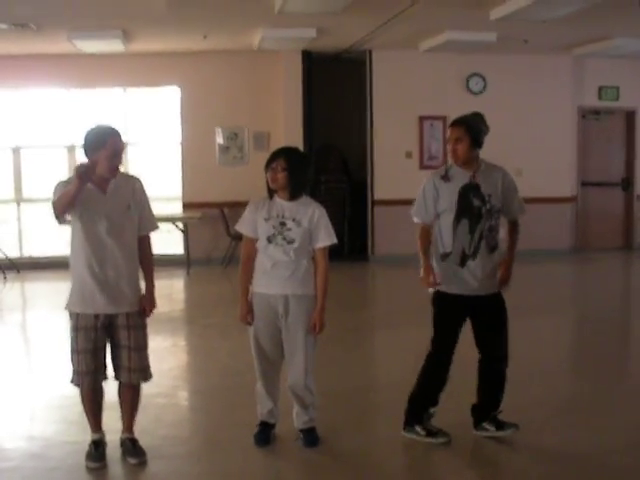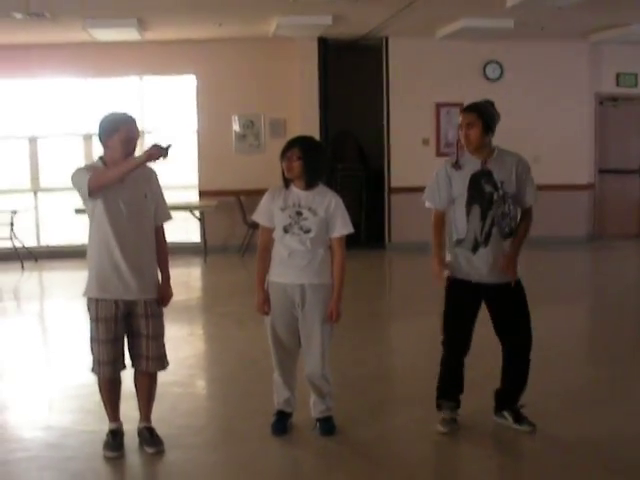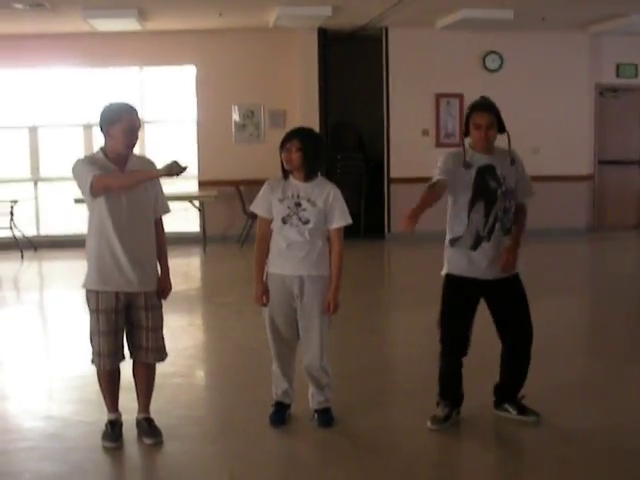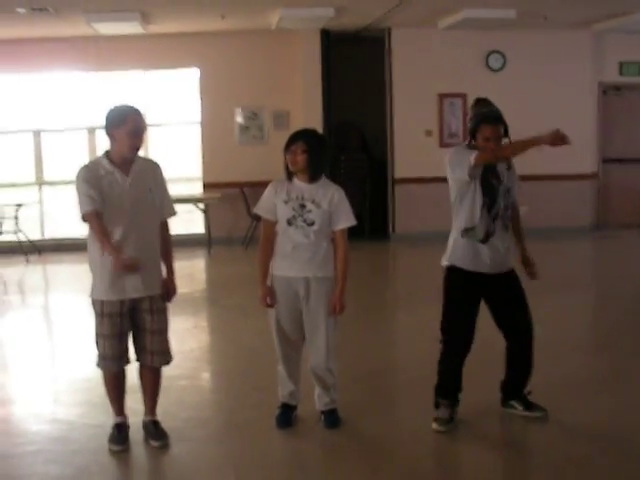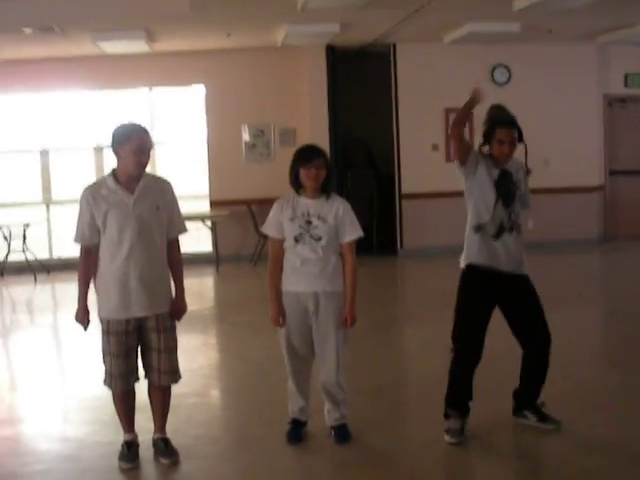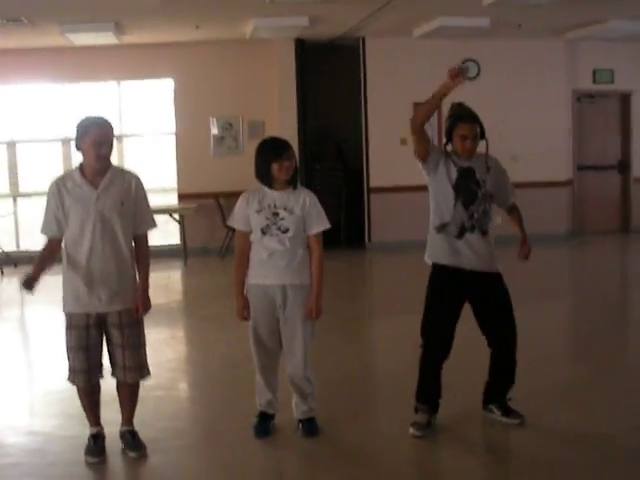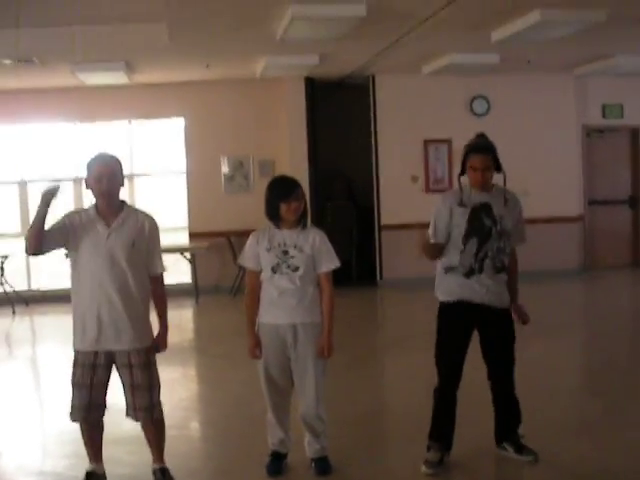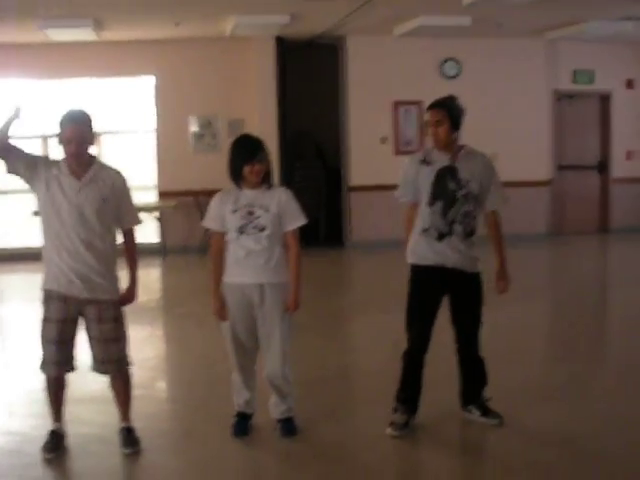
dt=0.4s
person 1, frame 1
left shoulder: (133, 187)
right shoulder: (71, 188)
left elbow: (143, 240)
right elbow: (59, 210)
left wrist: (150, 288)
right wrist: (77, 182)
left hip: (128, 298)
right hip: (86, 300)
left knee: (132, 373)
right knee: (88, 375)
left ankle: (128, 436)
right ankle: (96, 438)
person 1, frame 2
left shoulder: (147, 177)
right shoulder: (85, 175)
left elbow: (157, 230)
right elbow: (102, 182)
left wrist: (165, 278)
right wrist: (140, 159)
left hip: (145, 286)
right hip: (105, 287)
left knee: (148, 361)
right knee: (106, 364)
left ankle: (146, 425)
right ankle: (114, 428)
person 1, frame 3
left shoulder: (145, 168)
right shoulder: (86, 167)
left elbow: (156, 223)
right elbow: (105, 184)
left wrist: (165, 271)
right wrist: (158, 173)
left hip: (144, 278)
right hip: (105, 279)
left knee: (147, 352)
right knee: (106, 355)
left ankle: (144, 416)
right ankle: (113, 418)
person 1, frame 4
left shoulder: (152, 171)
right shoulder: (90, 175)
left elbow: (161, 226)
right elbow: (93, 221)
left wrist: (170, 273)
right wrist: (116, 255)
left hip: (149, 282)
right hip: (109, 285)
left knee: (153, 355)
right knee: (111, 358)
left ankle: (150, 419)
right ankle: (119, 421)
person 1, frame 5
left shoulder: (162, 189)
right shoulder: (94, 195)
left elbow: (172, 245)
right elbow: (88, 252)
left wrist: (180, 292)
right wrist: (82, 301)
left hip: (158, 301)
right hip: (116, 304)
left knee: (162, 374)
right knee: (120, 377)
left ankle: (160, 436)
right ankle: (129, 439)
person 1, frame 6
left shoulder: (130, 184)
right shoulder: (61, 188)
left elbow: (140, 241)
right elbow: (54, 242)
left wrist: (143, 289)
right wrist: (36, 271)
left hip: (122, 296)
right hip: (79, 299)
left knee: (130, 370)
right knee: (84, 373)
left ankle: (128, 429)
right ankle: (95, 432)
person 1, frame 7
left shoulder: (144, 224)
right shoulder: (74, 222)
left elbow: (156, 280)
right elbow: (33, 247)
left wrist: (163, 329)
right wrist: (43, 207)
left hip: (134, 335)
right hip: (89, 336)
left knee: (148, 409)
right knee: (85, 410)
person 1, frame 8
left shoulder: (112, 180)
right shoulder: (41, 173)
left elbow: (127, 233)
left wrist: (132, 282)
left hip: (102, 287)
right hip: (59, 287)
left knee: (115, 362)
right knee: (53, 365)
left ankle: (125, 425)
right ankle: (57, 428)
person 2, frame 1
left shoulder: (499, 178)
right shoulder: (437, 181)
left elbow: (512, 220)
right elbow: (425, 227)
left wrist: (509, 258)
right wrist: (425, 264)
left hip: (488, 285)
right hip: (449, 286)
left knee: (495, 354)
right knee: (441, 354)
left ankle: (485, 416)
right ankle: (416, 418)
person 2, frame 2
left shoulder: (515, 165)
right shoulder: (450, 169)
left elbow: (526, 213)
right elbow: (439, 216)
left wrist: (513, 252)
right wrist: (438, 256)
left hip: (503, 273)
right hip: (462, 273)
left knee: (519, 342)
right knee: (455, 342)
left ankle: (506, 405)
right ankle: (447, 404)
person 2, frame 3
left shoulder: (512, 161)
right shoulder: (454, 161)
left elbow: (520, 208)
right elbow: (437, 186)
left wrist: (514, 246)
right wrist: (416, 212)
left hip: (502, 270)
right hip: (461, 269)
left knee: (520, 337)
right knee: (452, 342)
left ankle: (507, 398)
right ankle: (449, 402)
person 2, frame 4
left shoulder: (505, 163)
right shoulder: (458, 157)
right elbow: (488, 157)
left wrist: (524, 252)
right wrist: (542, 140)
left hip: (500, 266)
right hip: (463, 265)
left knee: (521, 332)
right knee: (456, 339)
left ankle: (513, 394)
right ankle: (446, 402)
person 2, frame 5
left shoulder: (519, 170)
right shoulder: (473, 165)
right elbow: (456, 132)
right wrist: (471, 103)
left hip: (514, 270)
right hip: (479, 268)
left knee: (539, 340)
right knee: (467, 345)
left ankle: (526, 404)
right ankle: (455, 413)
person 2, frame 6
left shoulder: (491, 167)
right shoulder: (436, 163)
left elbow: (508, 204)
right elbow: (416, 125)
left wrist: (523, 233)
right wrist: (446, 88)
left hip: (485, 269)
right hip: (447, 268)
left knee: (505, 338)
right knee: (435, 342)
left ankle: (495, 400)
right ankle: (425, 407)
person 2, frame 7
left shoulder: (509, 201)
right shoulder: (450, 201)
left elbow: (511, 255)
right elbow: (436, 250)
left wrist: (516, 300)
right wrist: (427, 247)
left hip: (496, 302)
right hip: (454, 301)
left knee: (503, 373)
right knee: (448, 376)
left ankle: (507, 436)
right ankle: (438, 444)
person 2, frame 8
left shoulder: (480, 164)
right shoulder: (418, 164)
left elbow: (491, 214)
right elbow: (412, 213)
left wrist: (501, 263)
right wrist: (410, 252)
left hip: (465, 265)
right hip: (426, 264)
left knee: (469, 337)
right knee: (417, 338)
left ankle: (473, 399)
right ankle: (405, 407)
person 3, frame 1
left shoulder: (314, 212)
right shoulder: (257, 209)
left elbow: (321, 263)
right elbow: (247, 257)
left wrist: (320, 308)
right wrist: (243, 299)
left hip: (299, 298)
right hip: (263, 296)
left knee: (300, 367)
right knee: (266, 364)
left ankle: (306, 421)
right ankle: (266, 419)
person 3, frame 2
left shoulder: (329, 201)
right shoulder: (274, 198)
left elbow: (338, 252)
right elbow: (264, 247)
left wrist: (336, 297)
right wrist: (260, 290)
left hip: (316, 287)
right hip: (279, 286)
left knee: (316, 357)
right knee: (282, 353)
left ankle: (323, 411)
right ankle: (283, 408)
person 3, frame 3
left shoulder: (328, 193)
right shoulder: (272, 189)
left elbow: (336, 244)
right elbow: (262, 238)
left wrist: (334, 289)
right wrist: (258, 281)
left hip: (314, 278)
right hip: (278, 277)
left knee: (315, 348)
right knee: (281, 344)
left ankle: (321, 402)
right ankle: (282, 399)
person 3, frame 4
left shoulder: (332, 194)
right shoulder: (276, 190)
left elbow: (341, 245)
right elbow: (266, 239)
left wrist: (340, 290)
right wrist: (263, 282)
left hip: (320, 280)
right hip: (283, 279)
left knee: (322, 349)
right knee: (286, 346)
left ankle: (327, 403)
right ankle: (288, 401)
person 3, frame 5
left shoulder: (339, 207)
right shoulder: (282, 208)
left elbow: (349, 258)
right elbow: (275, 259)
left wrist: (350, 302)
right wrist: (274, 301)
left hip: (329, 294)
right hip: (293, 295)
left knee: (331, 363)
right knee: (296, 361)
left ankle: (337, 418)
right ankle: (298, 417)
person 3, frame 6
left shoulder: (305, 199)
right shoulder: (249, 201)
left elbow: (316, 250)
right elbow: (241, 251)
left wrist: (316, 294)
right wrist: (239, 294)
left hip: (296, 287)
right hip: (259, 288)
left knee: (299, 356)
right knee: (264, 354)
left ankle: (306, 411)
right ankle: (266, 410)
person 3, frame 7
left shoulder: (315, 238)
right shoulder: (258, 240)
left elbow: (326, 288)
right elbow: (252, 290)
left wrist: (327, 332)
right wrist: (251, 333)
left hip: (307, 325)
right hip: (271, 326)
left knee: (311, 395)
right knee: (275, 393)
left ankle: (317, 450)
right ankle: (278, 449)
person 3, frame 8
left shoulder: (281, 197)
right shoulder: (223, 201)
left elbow: (292, 246)
right elbow: (218, 251)
left wrist: (294, 289)
right wrist: (217, 294)
left hip: (273, 285)
right hip: (236, 287)
left knee: (277, 355)
right knee: (241, 353)
left ankle: (283, 411)
right ankle: (243, 409)
